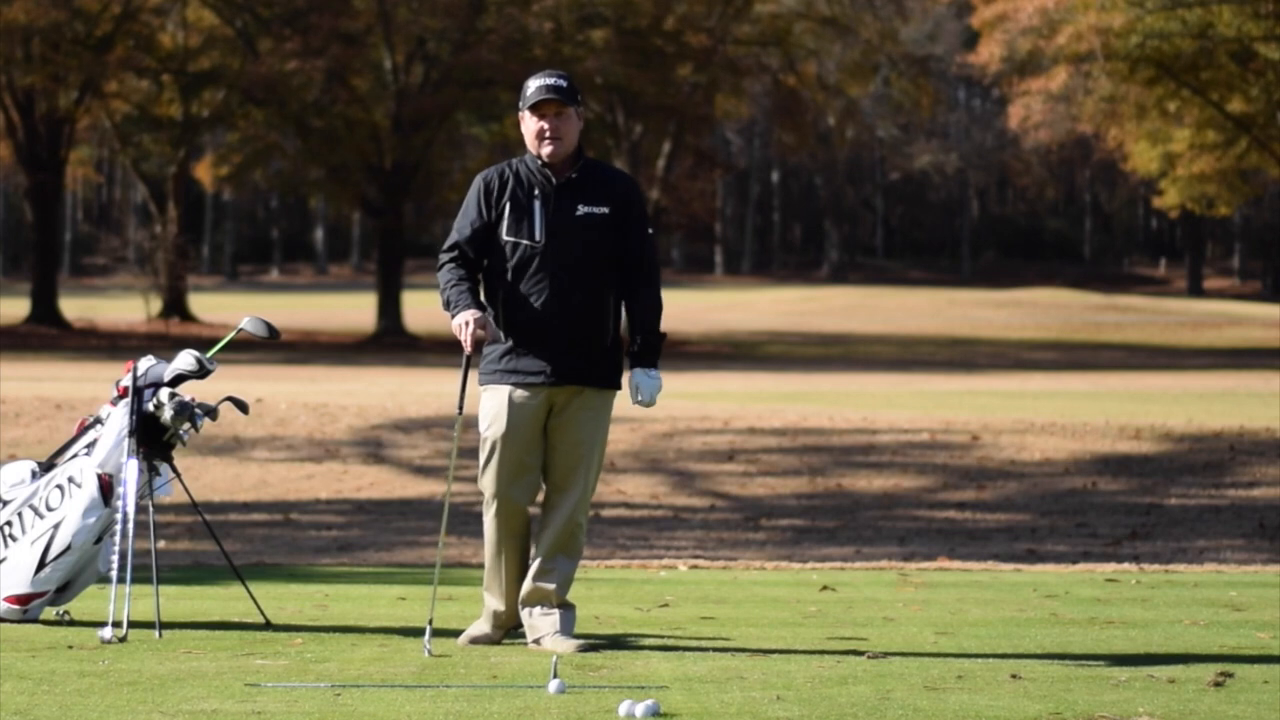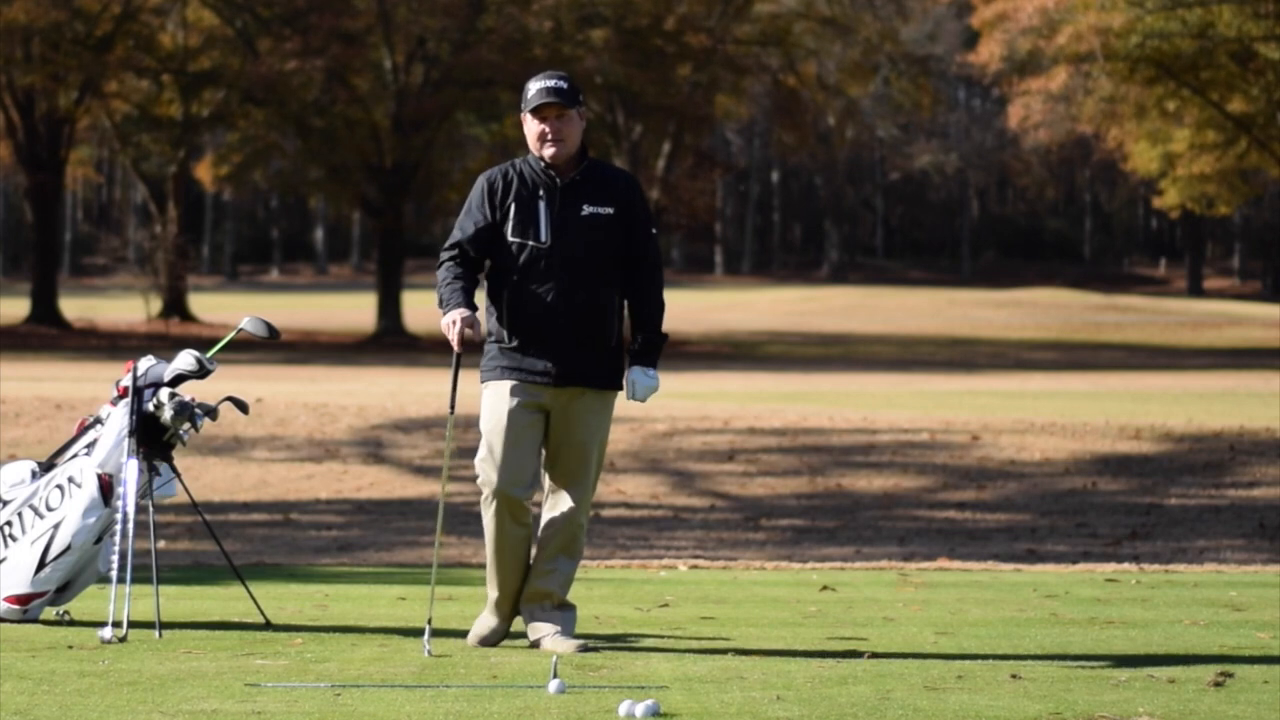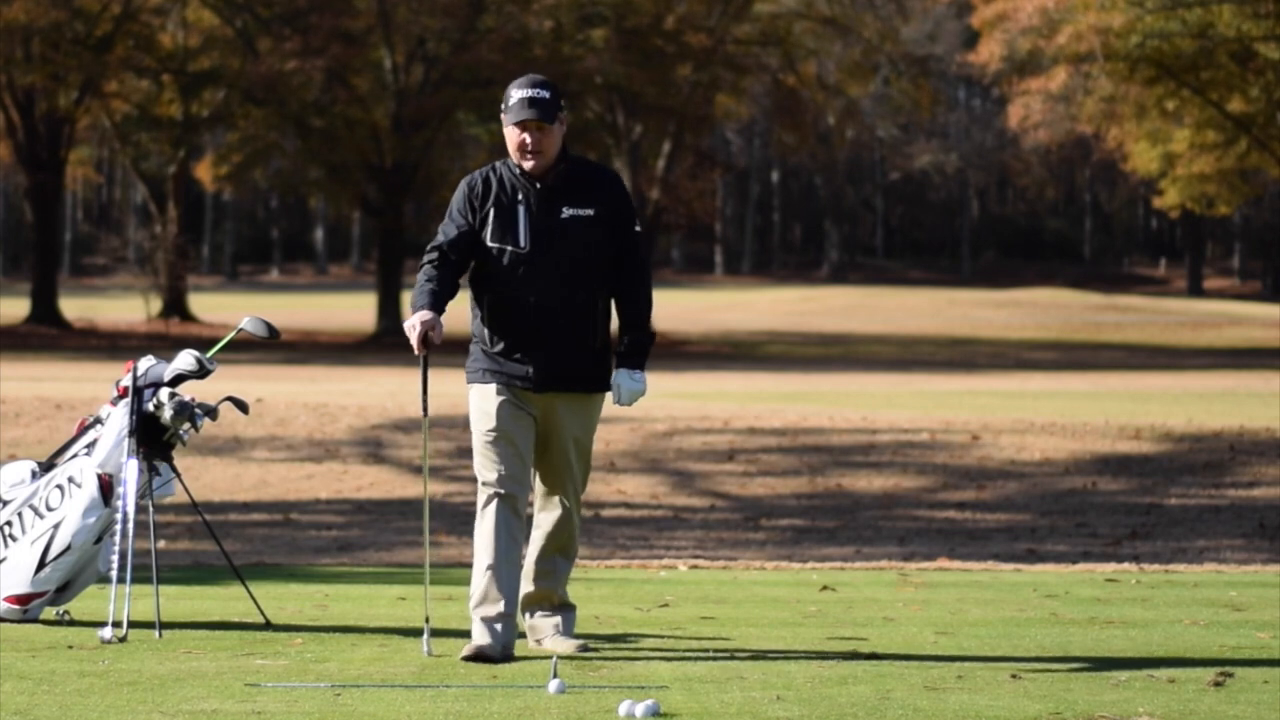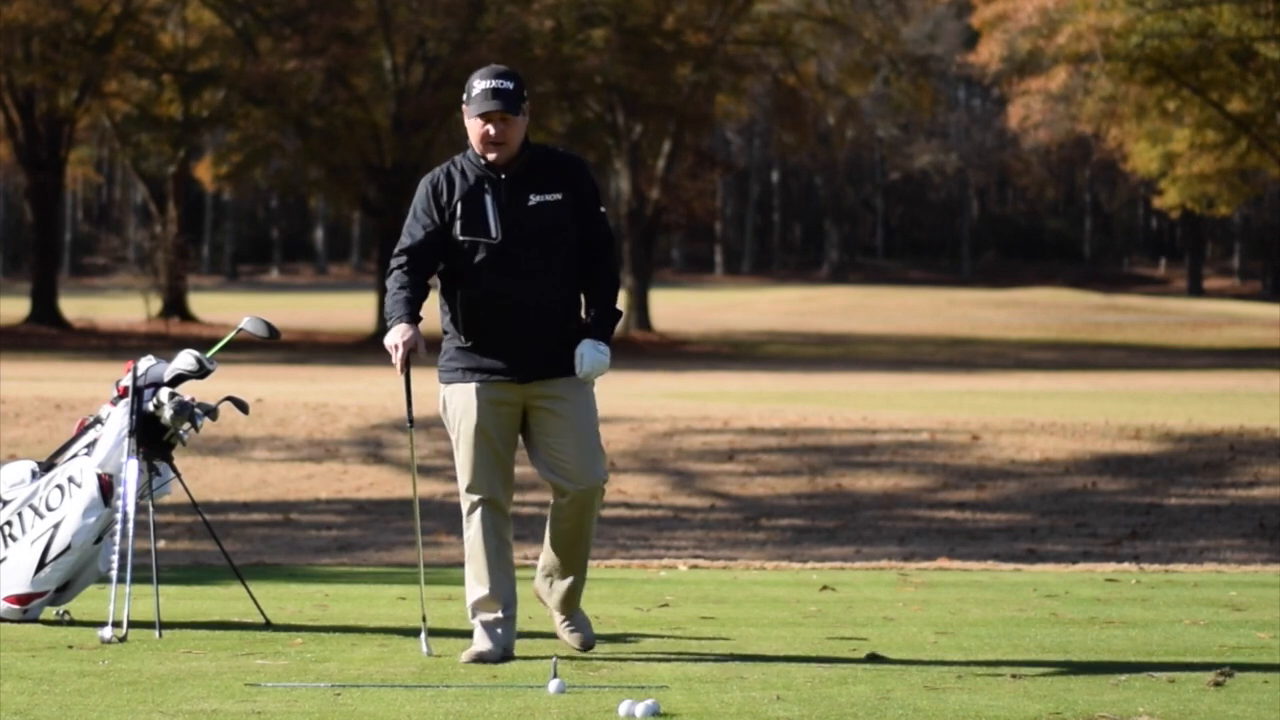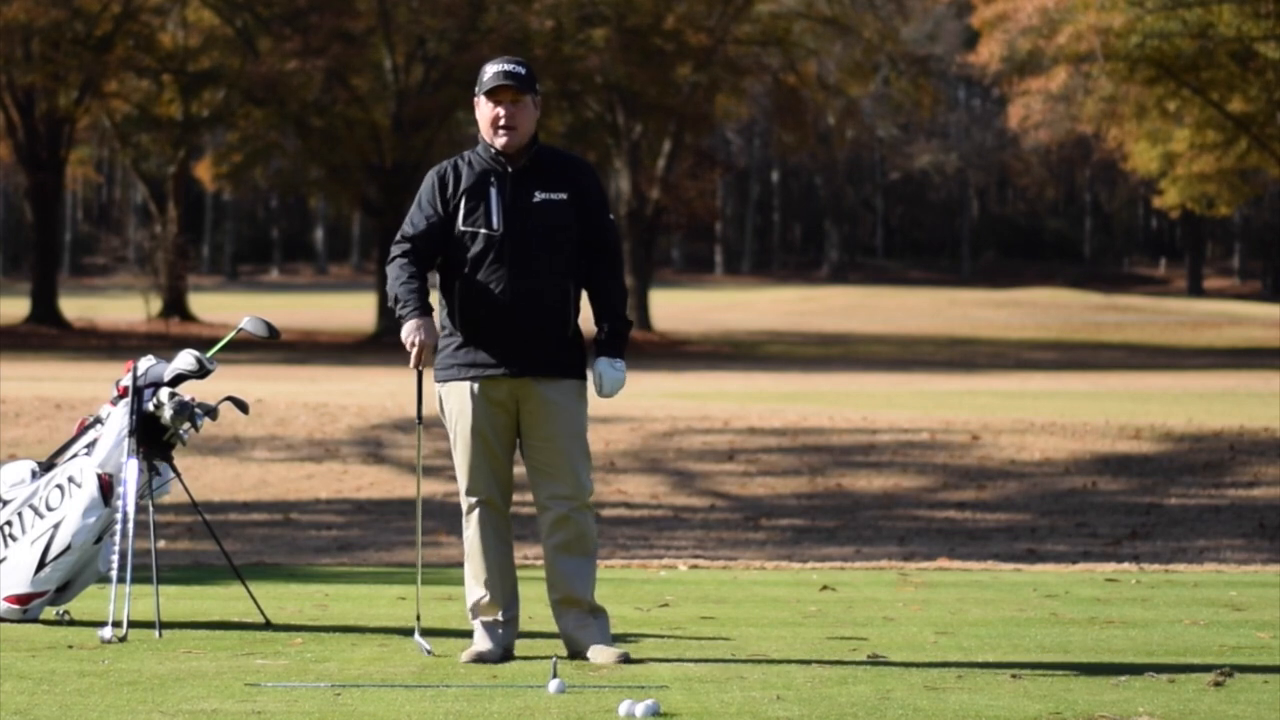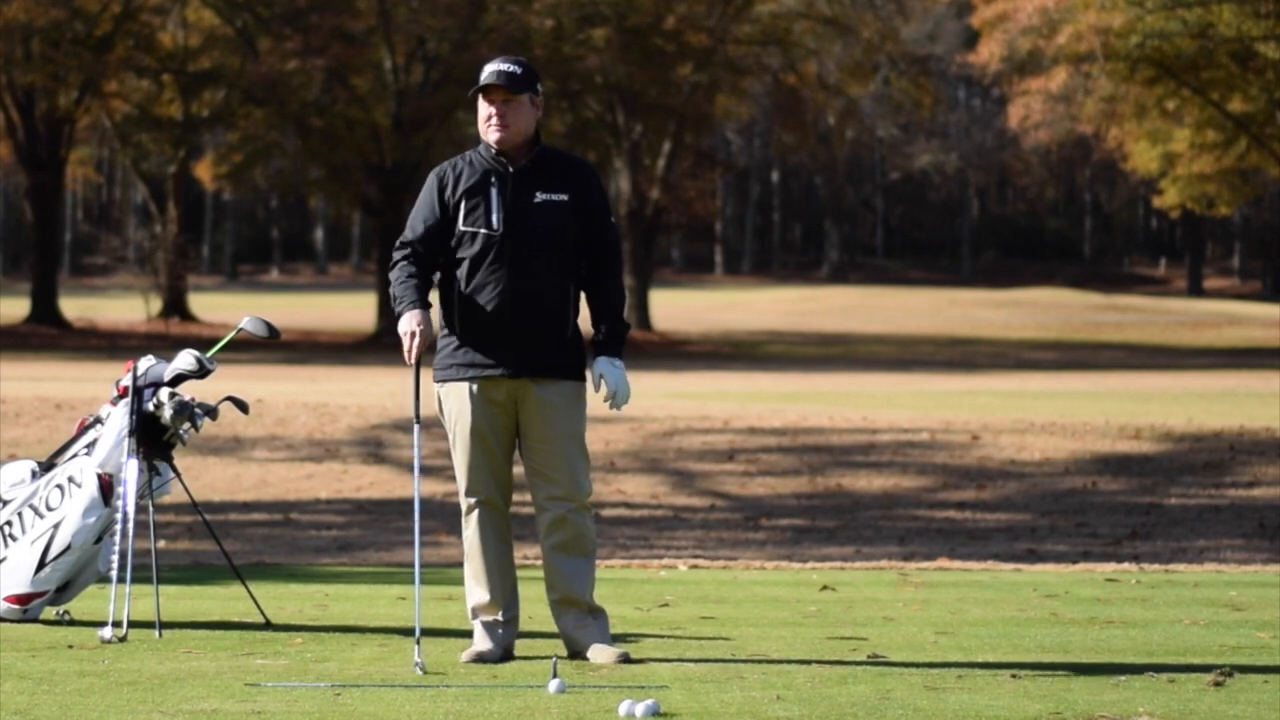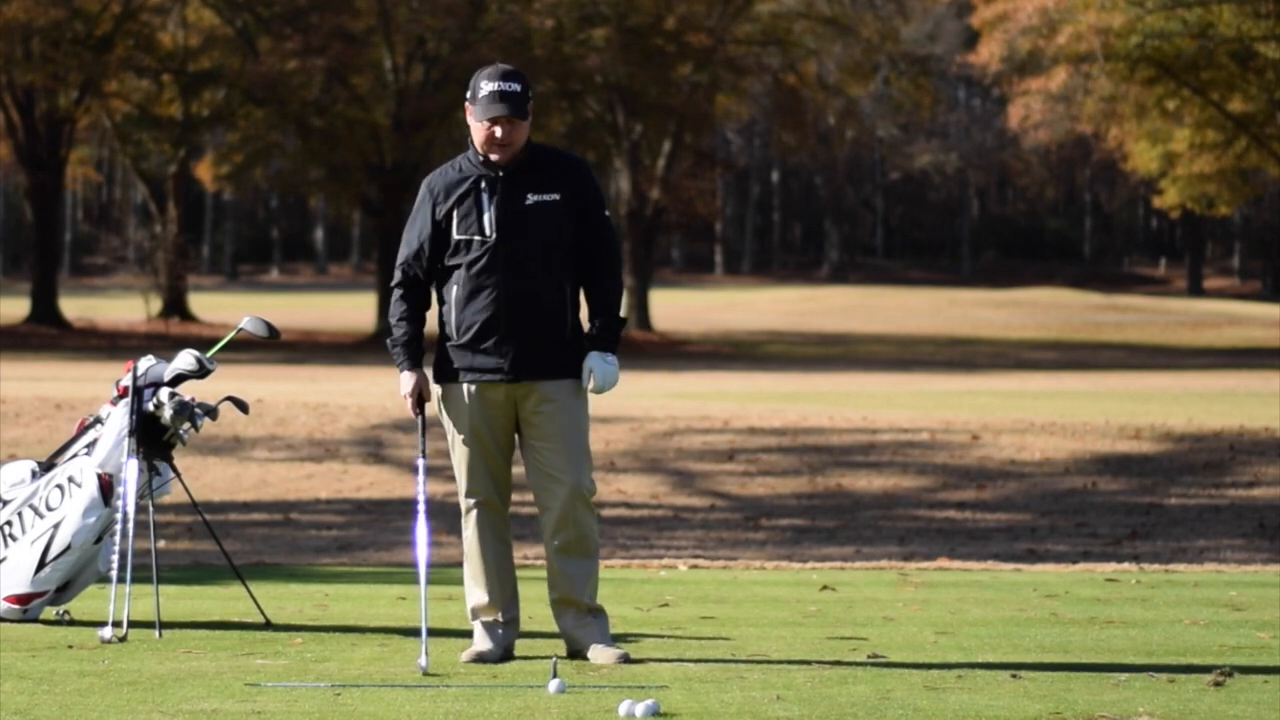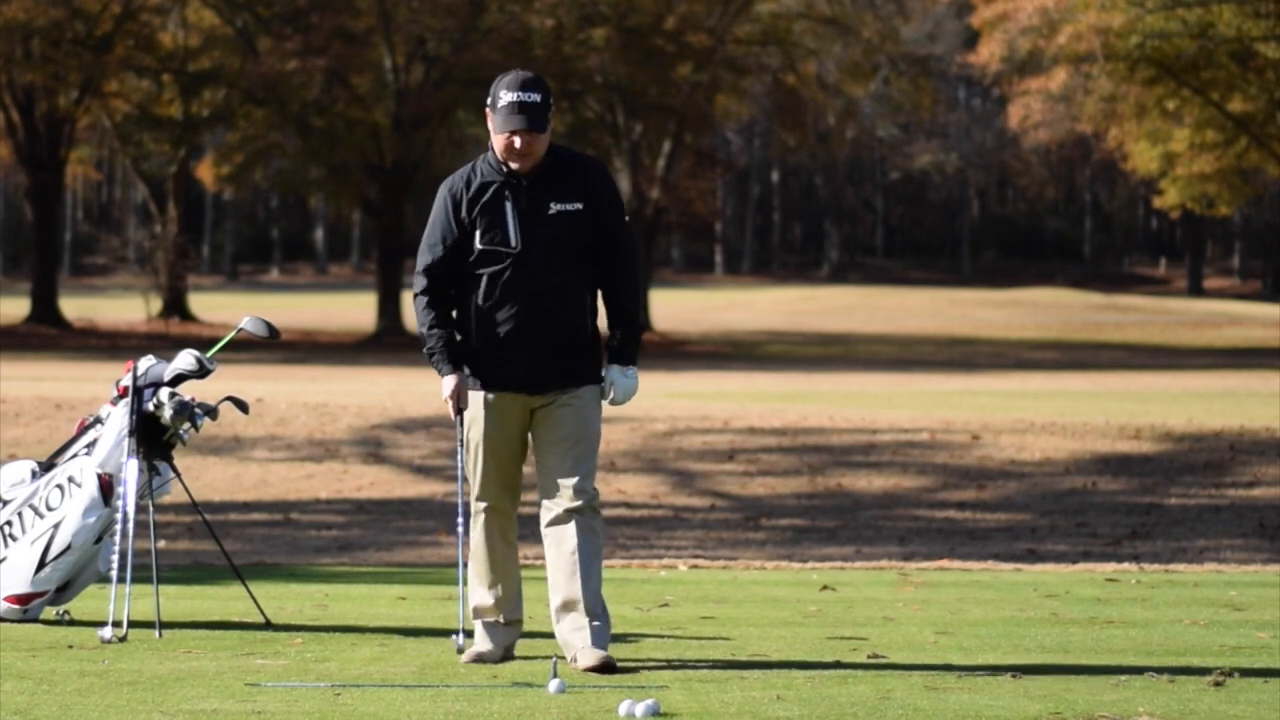
dt=0.5s
person 1, frame 1
left shoulder: (616, 190)
right shoulder: (494, 185)
left elbow: (641, 281)
right elbow: (456, 257)
left wrist: (645, 357)
right wrist: (464, 305)
left hip: (589, 376)
right hip: (510, 369)
left knee: (570, 498)
right knee: (504, 495)
left ankle: (545, 610)
right ankle: (501, 606)
person 1, frame 2
left shoulder: (619, 190)
right shoulder: (497, 185)
left elbow: (644, 277)
right elbow: (458, 255)
left wrist: (645, 354)
right wrist: (457, 303)
left hip: (590, 374)
right hip: (513, 366)
left knee: (571, 498)
right knee: (503, 486)
left ankle: (547, 611)
right ankle: (503, 602)
person 1, frame 3
left shoulder: (603, 189)
right shoulder: (480, 189)
left elbow: (632, 277)
right elbow: (444, 256)
left wrist: (632, 356)
right wrist: (426, 305)
left hip: (576, 376)
right hip: (499, 372)
left knee: (561, 500)
right knee: (498, 492)
left ankle: (546, 614)
right ankle: (493, 626)
person 1, frame 4
left shoulder: (567, 175)
right shoulder: (442, 186)
left elbow: (600, 256)
right elbow: (409, 263)
left wrist: (598, 329)
right wrist: (402, 319)
left hip: (559, 366)
right hip: (475, 368)
left knee: (583, 480)
right knee: (483, 498)
left ankle: (560, 589)
right ankle: (493, 626)
person 1, frame 5
left shoulder: (573, 177)
right shoulder: (449, 179)
left elbow: (604, 266)
right elbow: (408, 252)
left wrist: (611, 345)
right wrist: (415, 311)
left hip: (555, 368)
right hip: (470, 367)
left knee: (567, 498)
right knee: (482, 501)
left ankle: (583, 627)
right ankle: (493, 626)
person 1, frame 6
left shoulder: (575, 178)
right shoulder: (450, 179)
left elbow: (604, 269)
right elbow: (410, 253)
left wrist: (609, 348)
right wrist: (412, 307)
left hip: (554, 369)
right hip: (469, 366)
left knee: (565, 498)
right knee: (481, 500)
left ankle: (583, 627)
right ankle: (493, 627)
person 1, frame 7
left shoulder: (568, 175)
right shoulder: (442, 186)
left elbow: (602, 263)
right elbow: (409, 279)
left wrist: (603, 342)
right wrist: (407, 360)
left hip: (553, 369)
right hip: (468, 372)
left knee: (568, 495)
right knee: (481, 503)
left ankle: (584, 626)
right ankle: (493, 627)
person 1, frame 8
left shoulder: (589, 179)
right shoulder: (462, 189)
left elbow: (620, 270)
right elbow: (430, 283)
left wrist: (623, 353)
right wrist: (448, 364)
left hip: (571, 377)
right hip: (486, 378)
left knee: (572, 499)
right knee: (489, 506)
left ankle: (581, 632)
right ankle: (495, 628)
